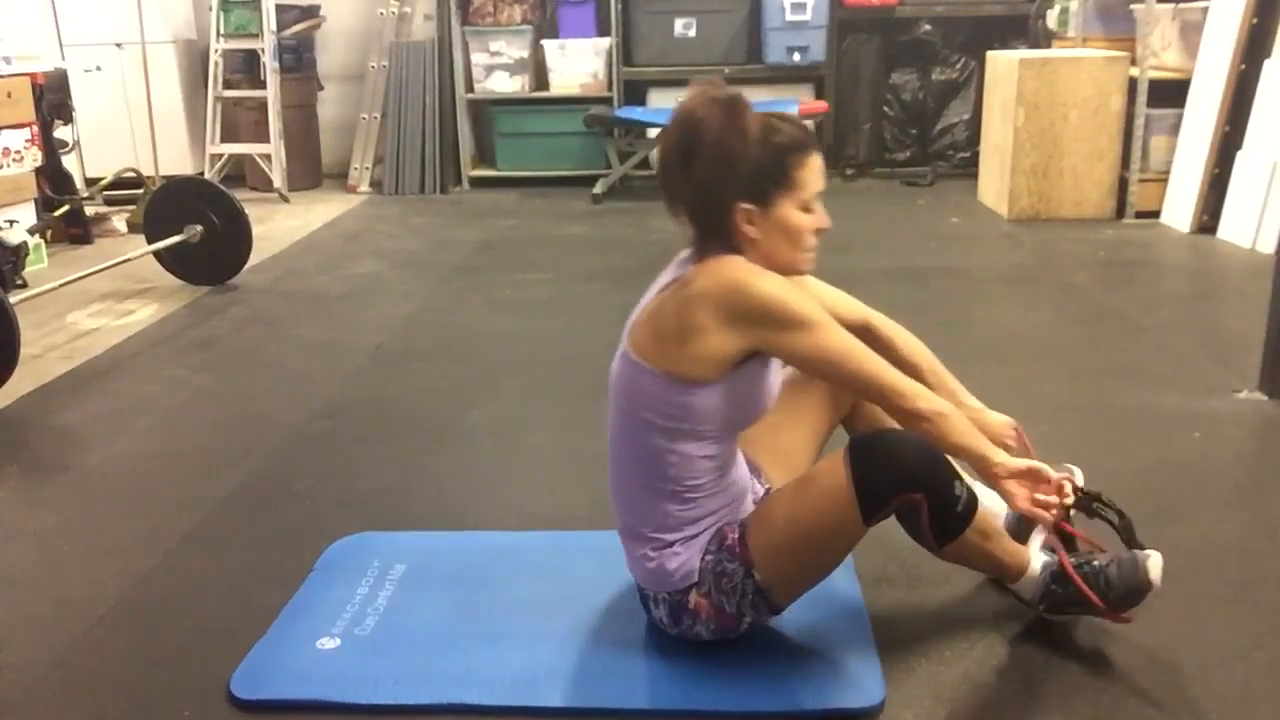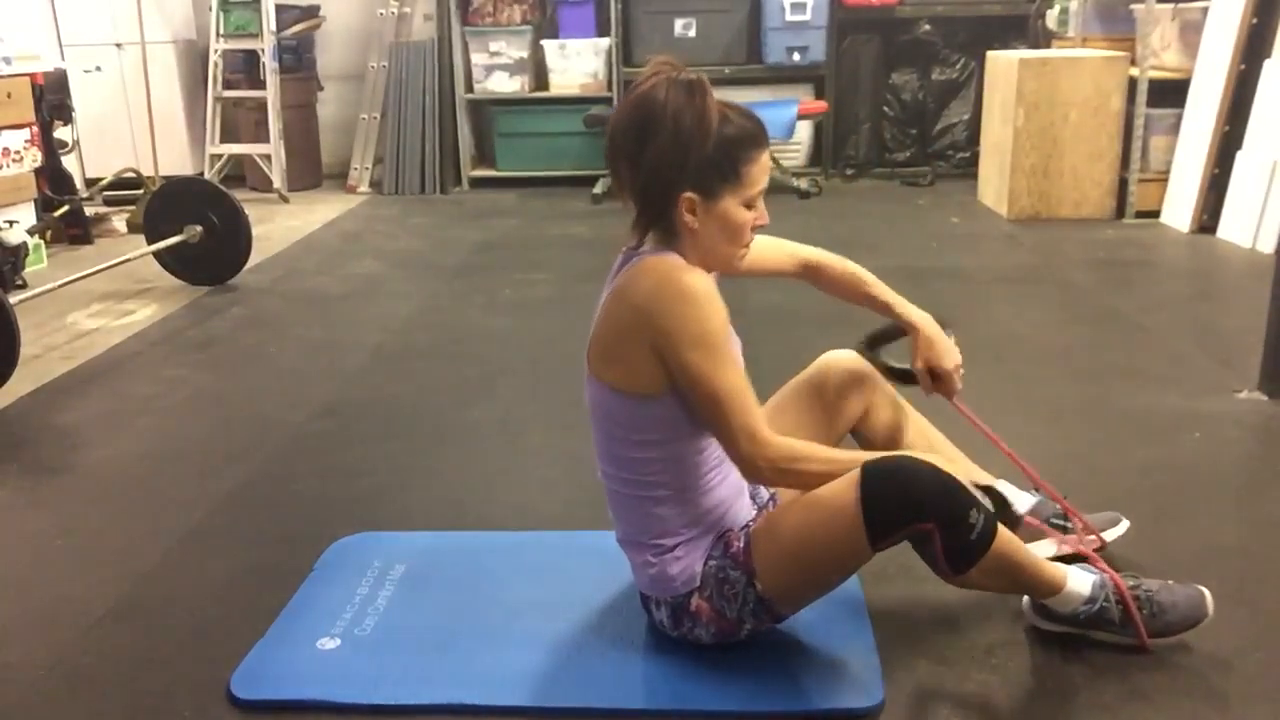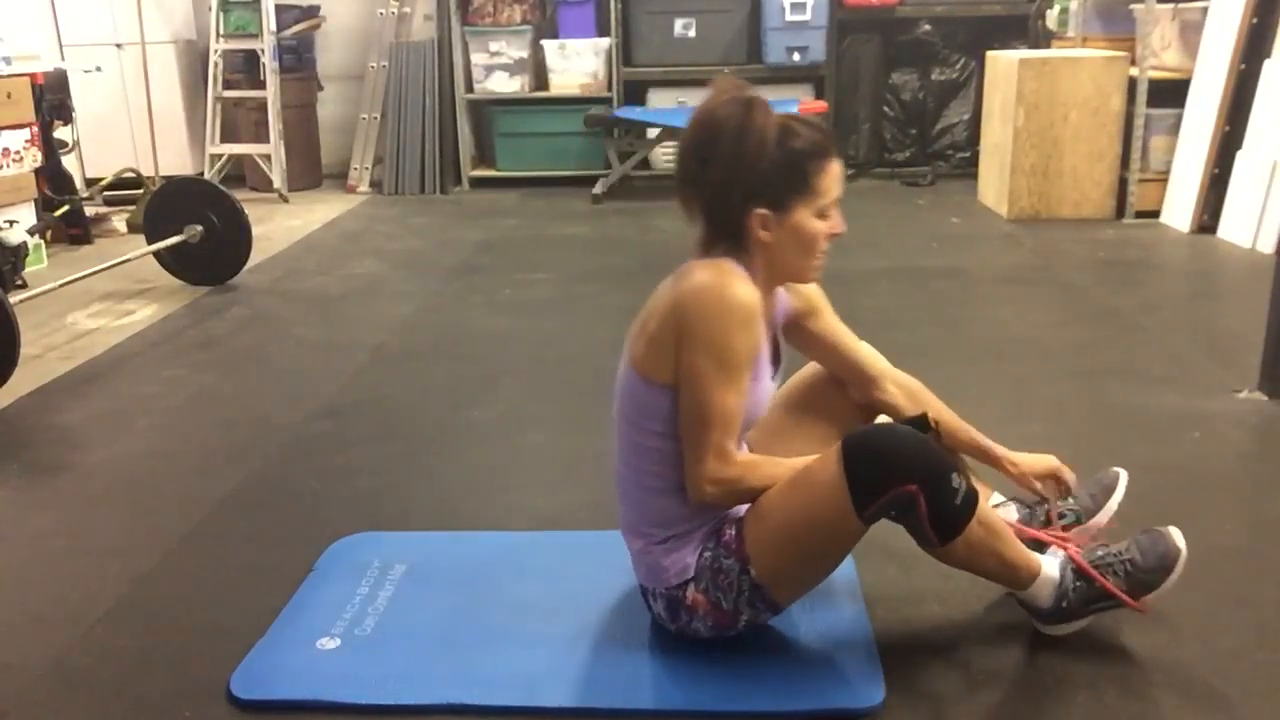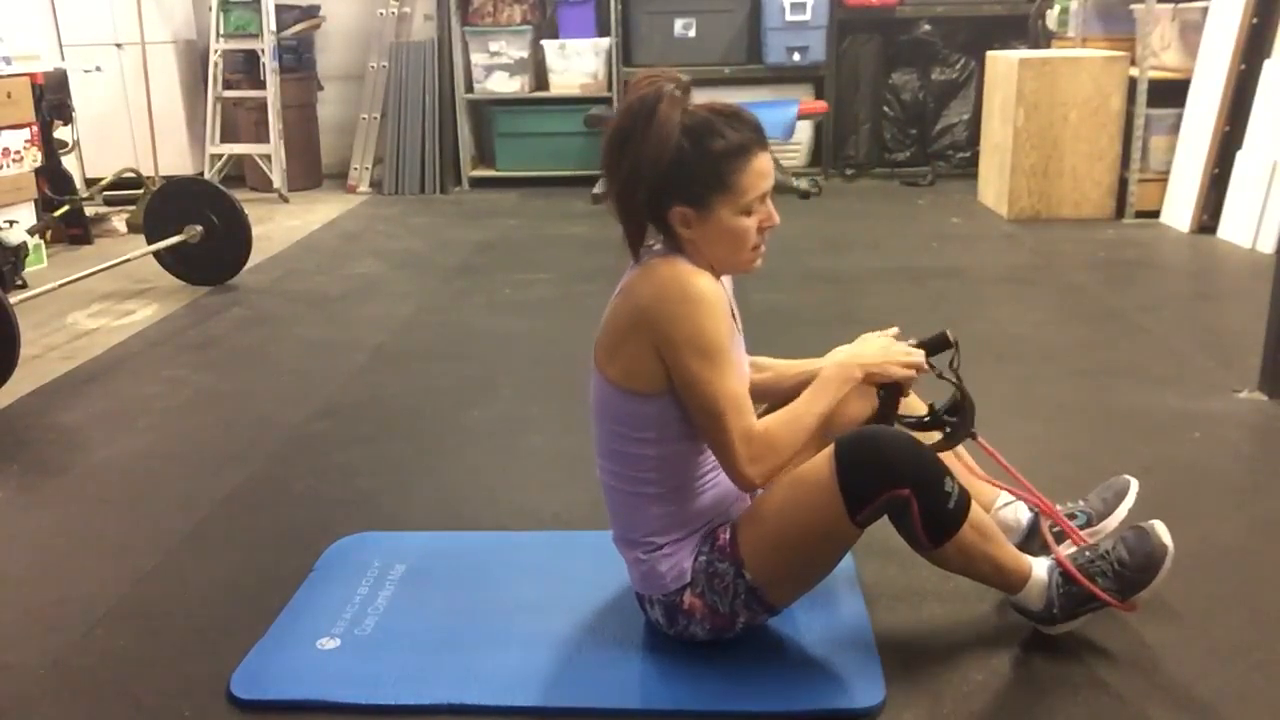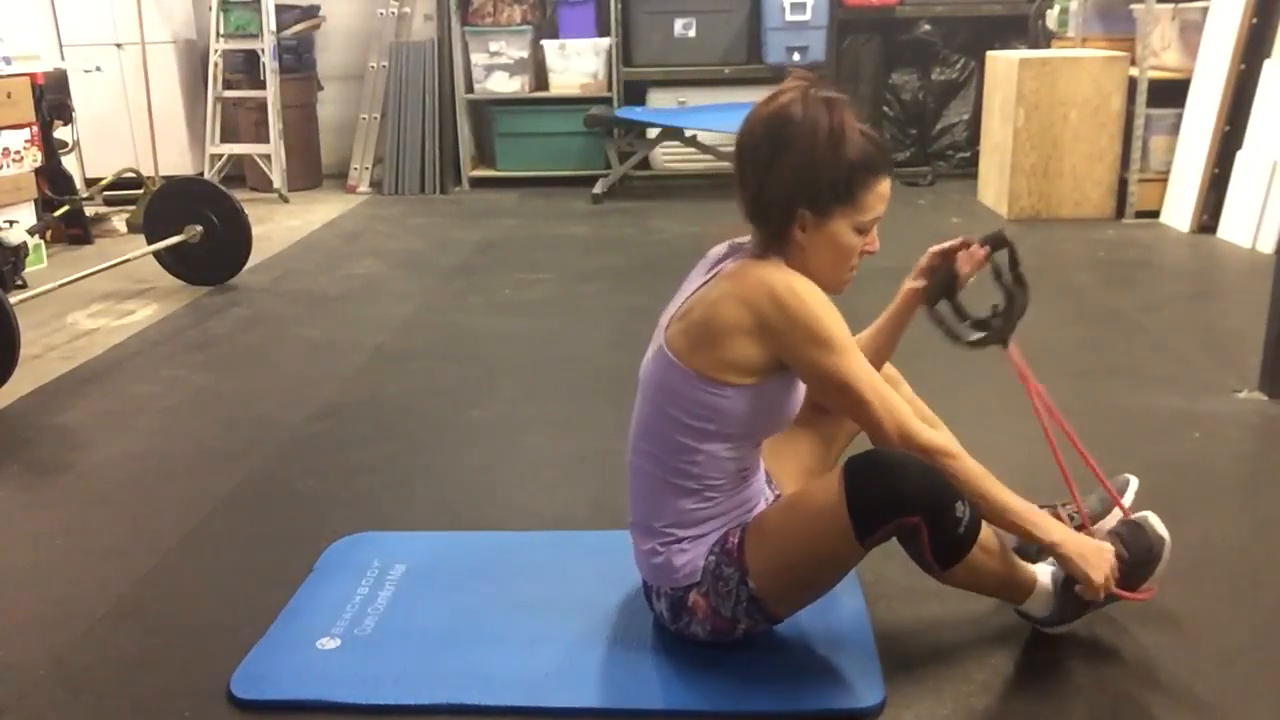
dt=1s
person 1, frame 1
left shoulder: (729, 265)
right shoulder: (738, 291)
left elbow: (873, 327)
right elbow: (913, 406)
left wrist: (973, 414)
right wrist: (994, 461)
left hip: (714, 516)
right hip: (698, 587)
left knee: (849, 366)
right knee: (897, 460)
left ankle: (990, 516)
right ankle: (1038, 582)
person 1, frame 2
left shoulder: (667, 254)
right shoulder: (674, 289)
left elbow: (811, 261)
right elbow: (762, 455)
left wrist: (916, 321)
right wrist: (907, 463)
left hip: (715, 519)
right hip: (701, 586)
left knee: (847, 375)
right knee: (910, 490)
left ankle: (1018, 518)
right ankle: (1074, 600)
person 1, frame 3
left shoulder: (771, 284)
right shoulder: (723, 296)
left elbow: (886, 385)
right elbow: (712, 477)
left wrist: (1002, 458)
right wrist: (847, 467)
left hip: (716, 532)
right hip: (698, 584)
left knee: (862, 367)
right knee: (892, 459)
left ankle: (1007, 521)
right ankle: (1051, 589)
person 1, frame 4
left shoulder: (673, 269)
right shoulder: (683, 293)
left elbow: (737, 381)
right elbow: (750, 460)
left wrist: (855, 367)
right wrist: (846, 371)
left hip: (703, 531)
right hip: (695, 586)
left knee: (866, 386)
right knee: (885, 460)
left ankle: (1020, 526)
right ankle: (1043, 591)
person 1, frame 5
left shoulder: (742, 263)
right shoulder: (778, 294)
left elbow: (843, 381)
right elbow: (910, 441)
left wrist: (914, 292)
right wrist: (1054, 536)
left hip: (719, 525)
right hip: (702, 583)
left knee: (864, 384)
right knee: (896, 480)
left ankle: (1025, 533)
right ankle: (1041, 593)
